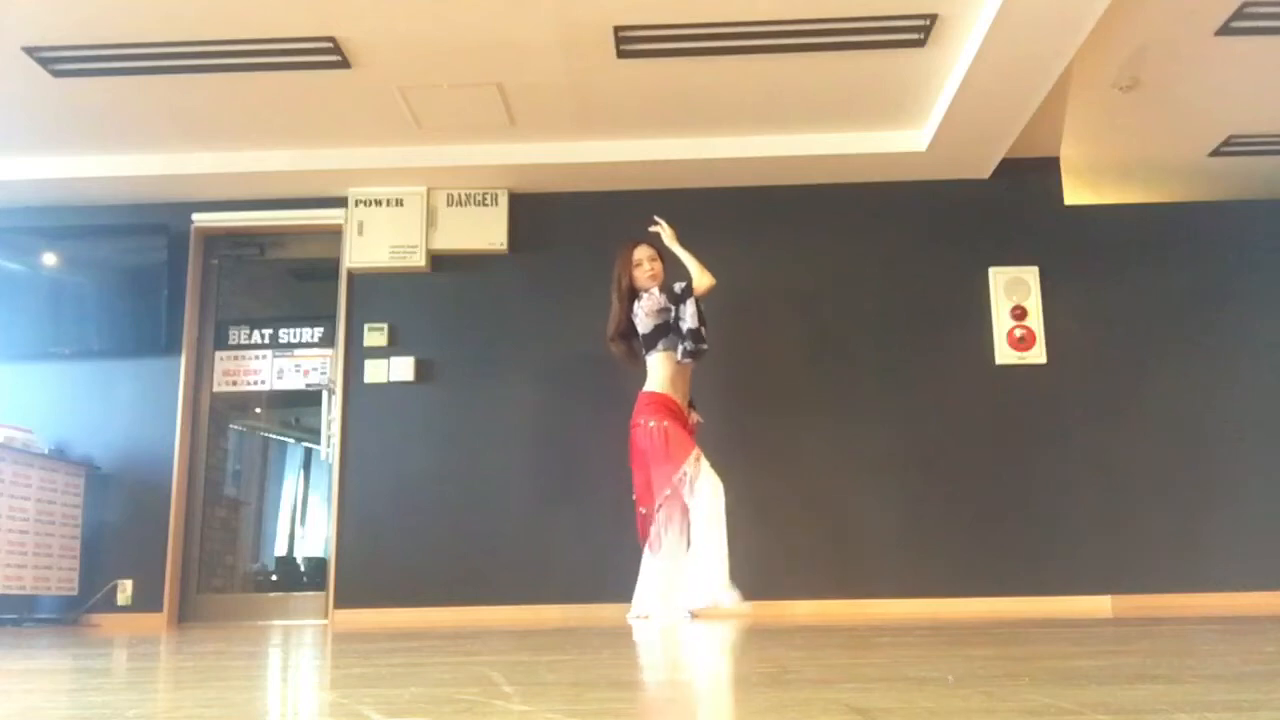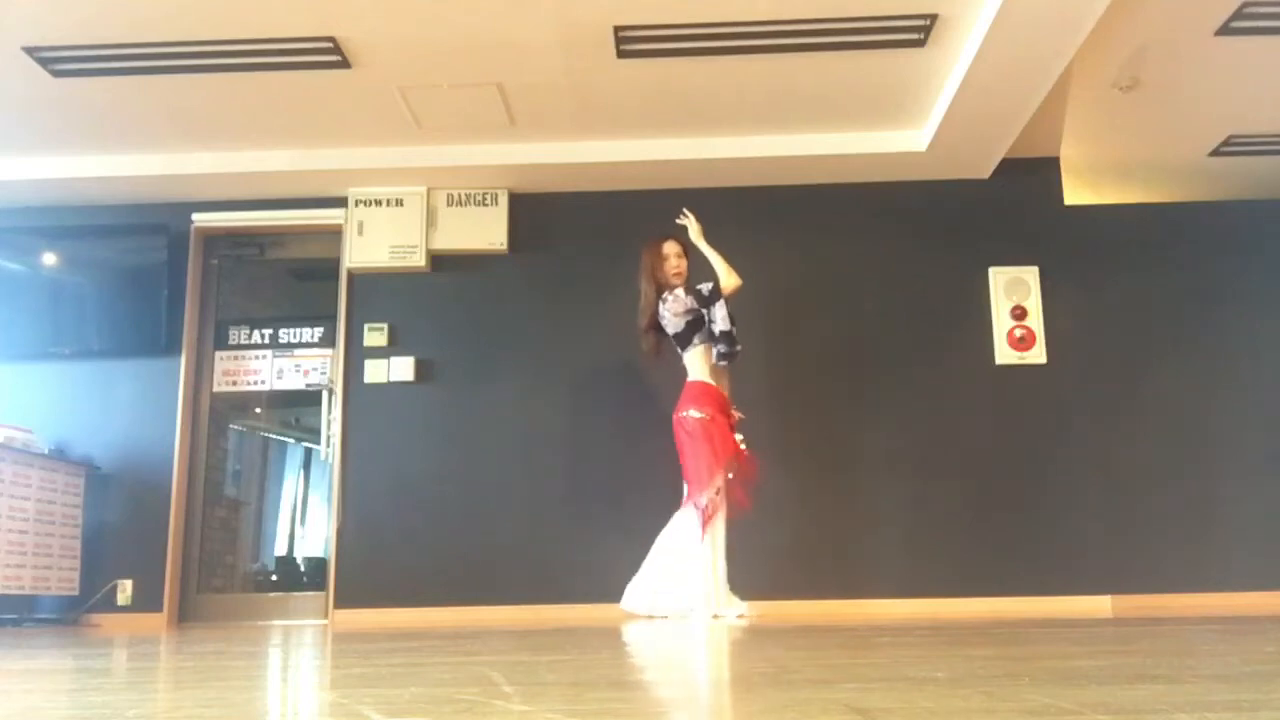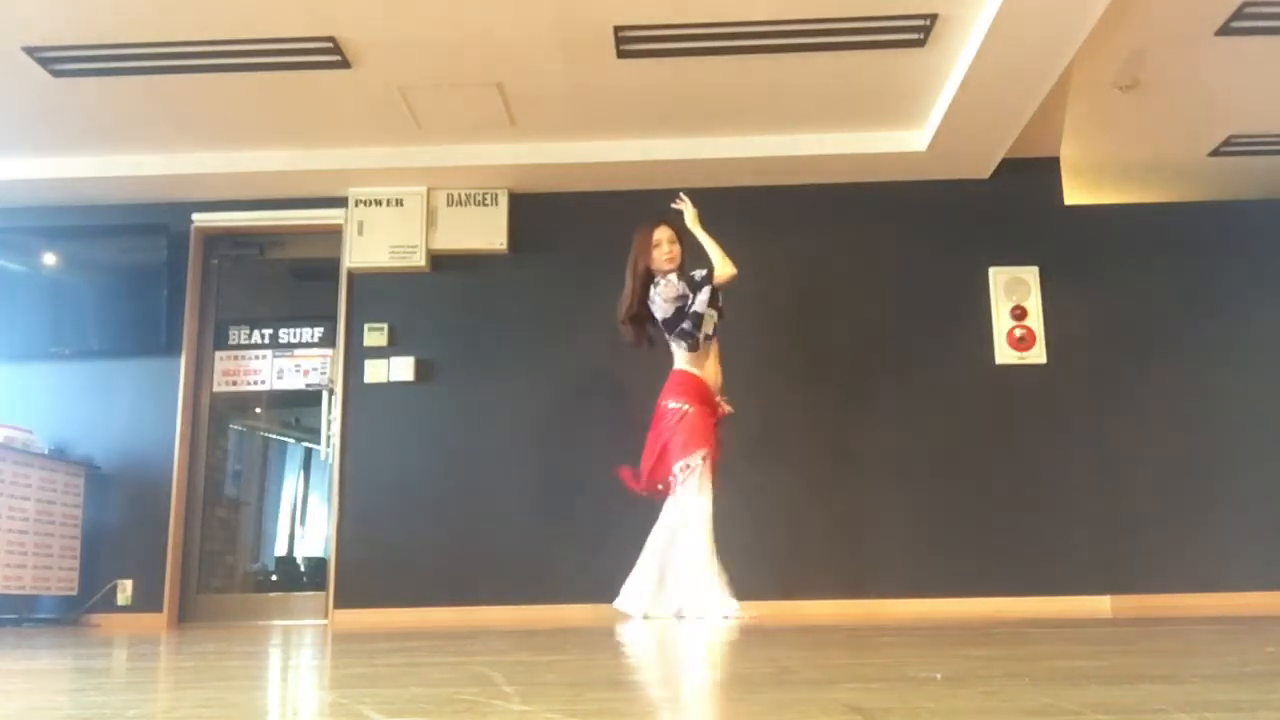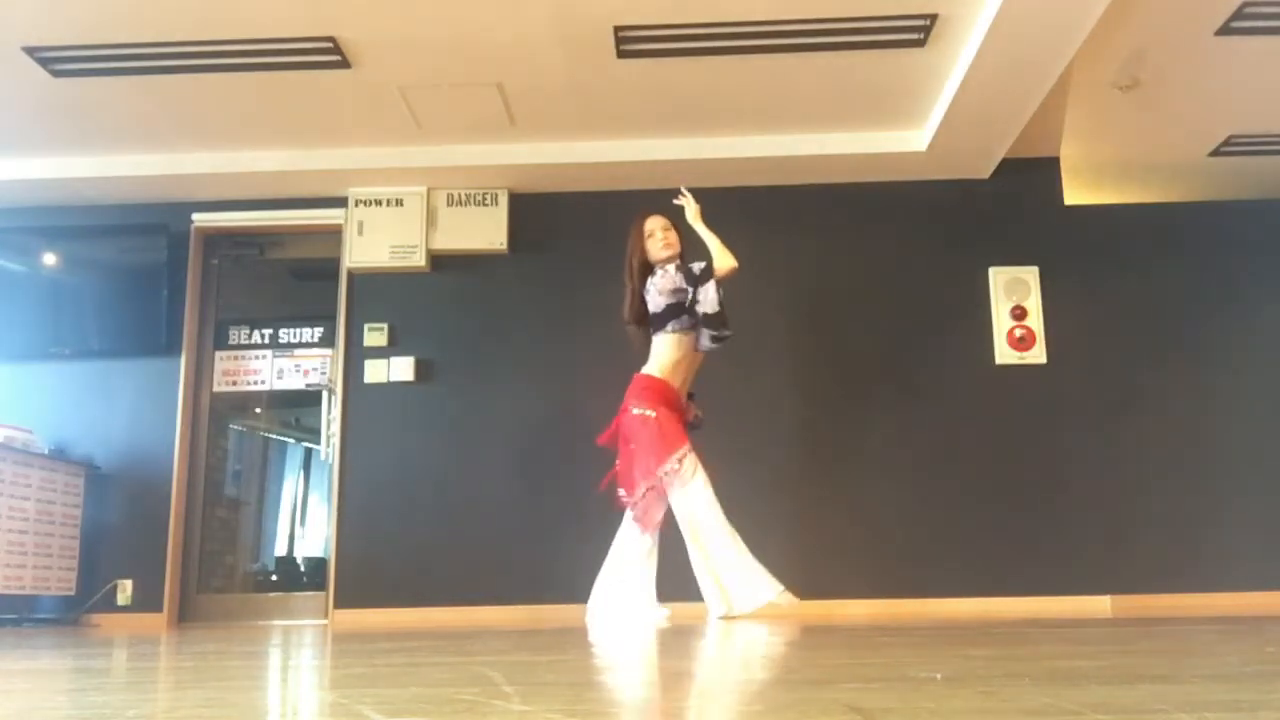
dt=0.7s
person 1, frame 1
left shoulder: (655, 309)
right shoulder: (641, 302)
right elbow: (706, 281)
right wrist: (673, 245)
left hip: (670, 417)
right hip: (657, 416)
left knee: (671, 511)
right knee: (707, 491)
left ankle: (658, 602)
right ankle: (701, 589)
person 1, frame 2
left shoulder: (685, 303)
right shoulder: (673, 302)
right elbow: (732, 282)
right wrist: (702, 241)
left hip: (708, 408)
right hip: (702, 405)
left knee: (699, 505)
right knee: (710, 502)
left ankle: (656, 594)
right ankle: (707, 598)
person 1, frame 3
left shoulder: (679, 290)
right shoulder: (665, 288)
right elbow: (727, 271)
right wrist: (696, 226)
left hip: (700, 400)
right hip: (686, 397)
left knee: (686, 501)
right knee: (694, 499)
left ankle: (651, 596)
right ankle: (700, 597)
person 1, frame 4
left shoulder: (679, 282)
right shoulder: (663, 279)
right elbow: (728, 264)
right wrist: (698, 221)
left hip: (665, 405)
right hip: (650, 400)
left knee: (649, 506)
right knee: (697, 501)
left ankle: (619, 602)
right ankle: (737, 591)
